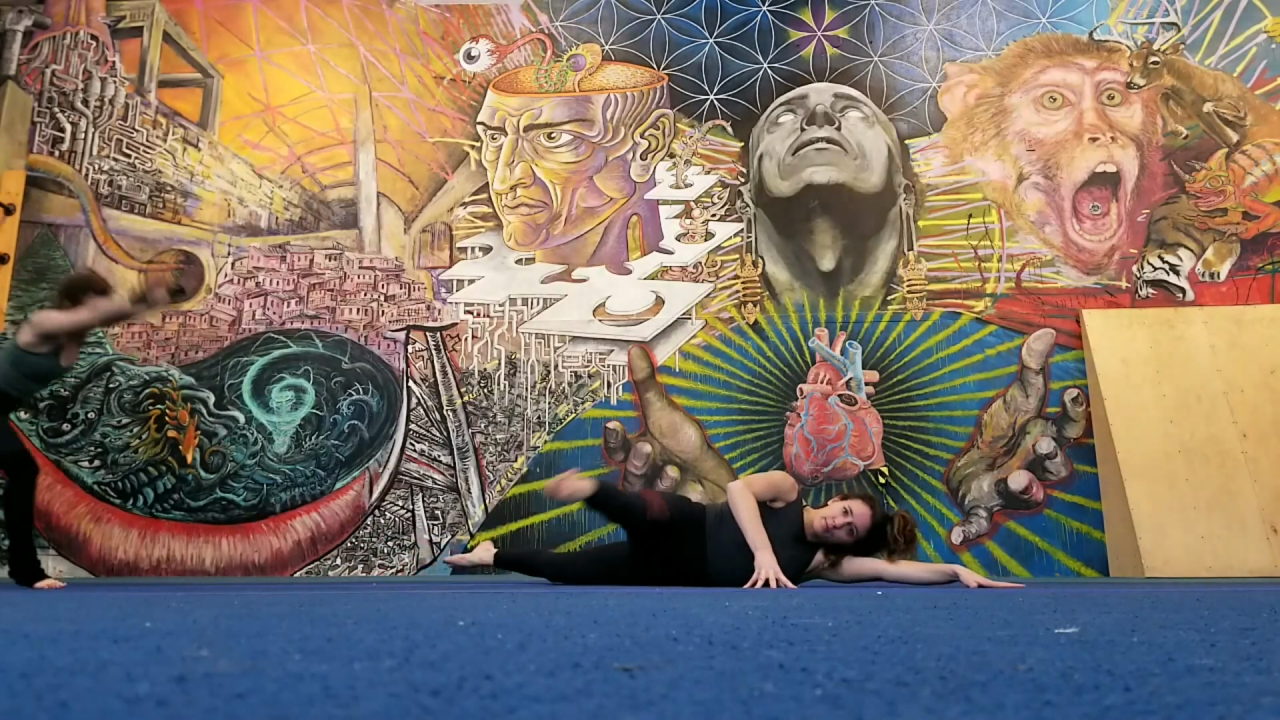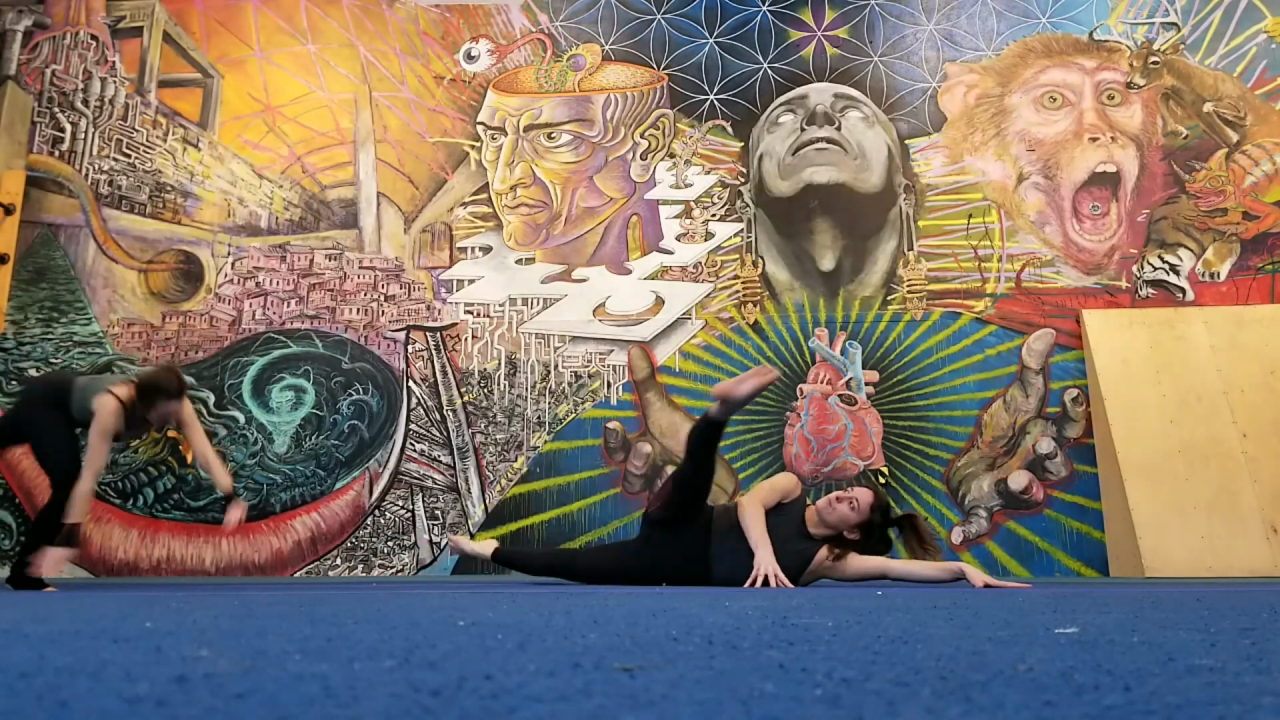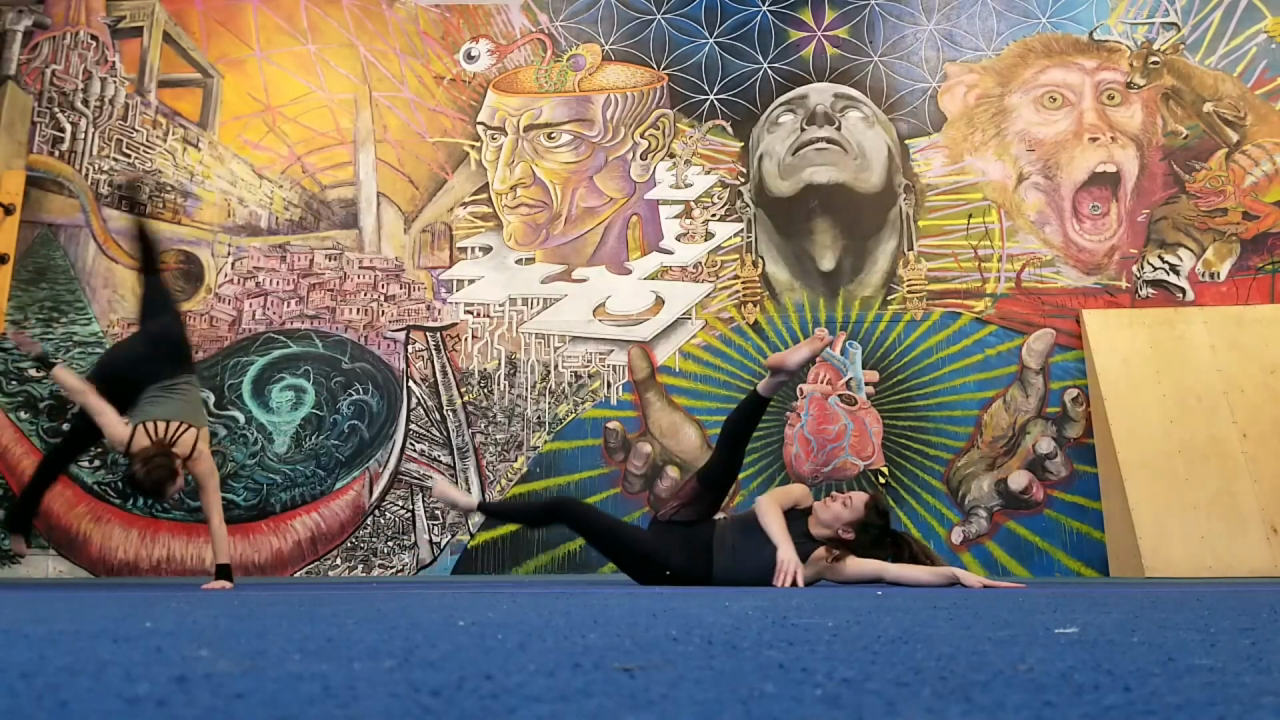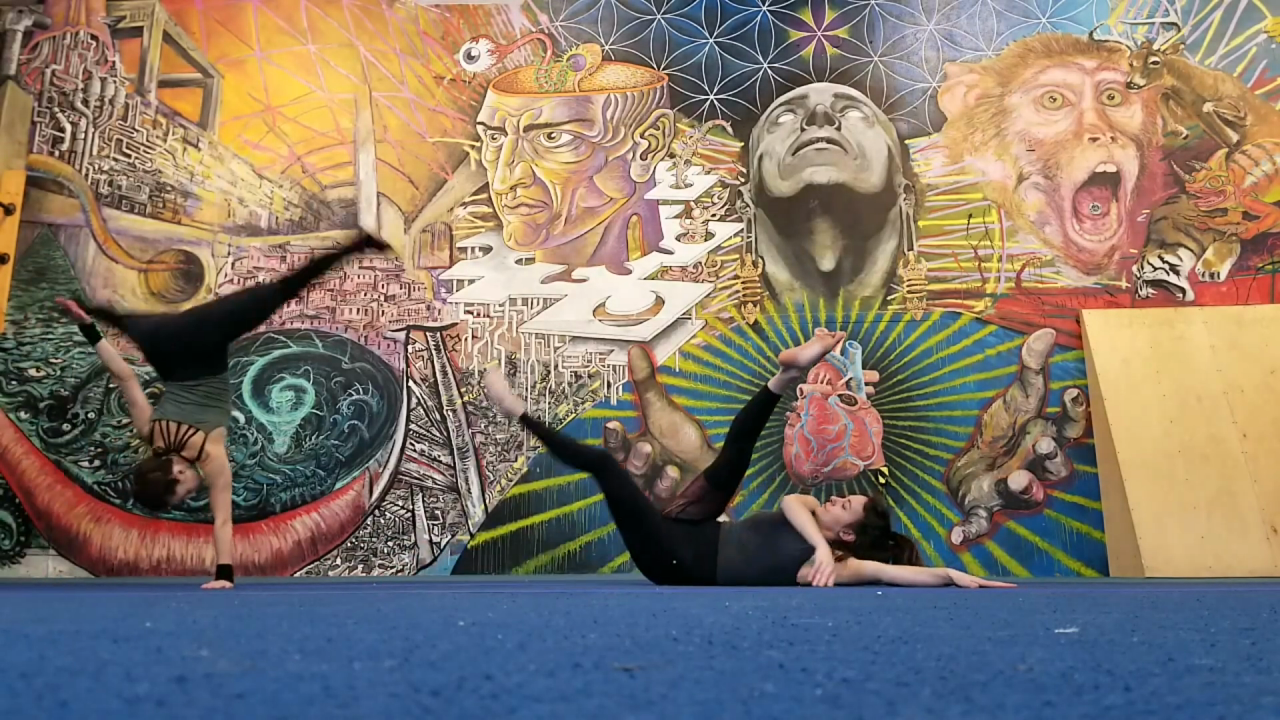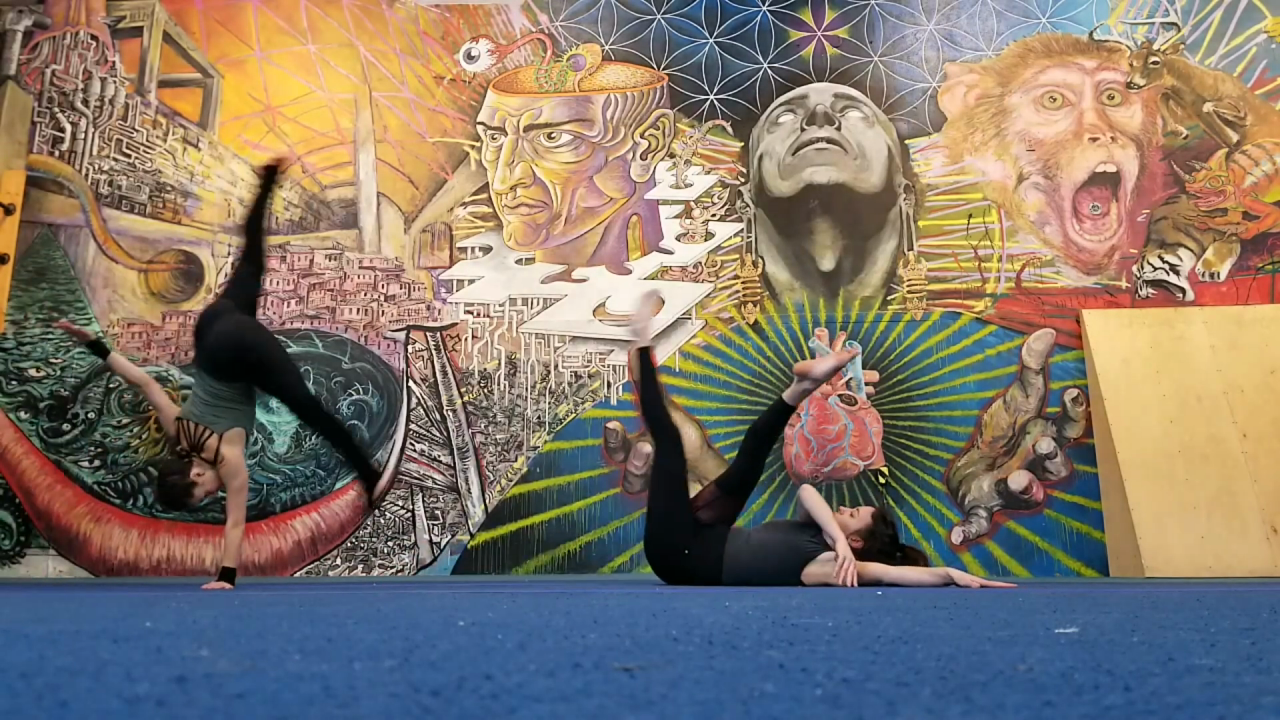
dt=0.2s
person 1, frame 1
left shoulder: (820, 560)
right shoulder: (787, 489)
left elbow: (891, 568)
right elbow: (737, 488)
left wrist: (959, 570)
right wrist: (762, 552)
left hip: (671, 573)
right hip: (675, 531)
left knee: (567, 569)
left ankle: (493, 554)
person 1, frame 2
left shoulder: (825, 558)
right shoulder: (790, 488)
left elbow: (894, 564)
right elbow: (749, 502)
left wrist: (964, 568)
right wrist: (762, 549)
left hip: (675, 571)
right hip: (677, 534)
left knee: (570, 565)
right knee: (700, 461)
left ankle: (492, 550)
person 1, frame 3
left shoulder: (824, 561)
right shoulder: (798, 497)
left elbow: (891, 568)
right elbow: (765, 504)
left wrist: (959, 574)
right wrist: (784, 547)
left hip: (674, 571)
right hip: (680, 537)
left knee: (577, 514)
right knee: (729, 452)
left ankle: (476, 508)
person 1, frame 4
left shoulder: (834, 564)
right shoulder: (807, 506)
left elbow: (893, 571)
right elbow: (791, 503)
left wrist: (952, 575)
right wrist: (822, 548)
left hip: (679, 567)
right hip: (688, 538)
left knee: (606, 466)
right knee: (734, 453)
person 1, frame 5
left shoulder: (830, 564)
right shoulder: (817, 529)
right elbow: (807, 492)
right wrist: (836, 540)
left hip: (685, 562)
right hip: (681, 547)
right knee: (754, 451)
person 2, frame 1
left shoulder: (85, 325)
right shoulder: (45, 323)
left elbow: (121, 310)
right elbow: (89, 315)
left wrist: (161, 290)
right wrist: (139, 298)
person 2, frame 2
left shoulder: (178, 404)
right shoulder: (112, 409)
left elbow: (207, 454)
right elbow: (86, 481)
left wrist: (232, 498)
right wrist: (65, 543)
right hip: (40, 407)
right knee: (67, 492)
right ankle: (25, 575)
person 2, frame 3
left shoulder: (199, 458)
right shoulder: (126, 440)
left elbow: (216, 522)
right elbow: (81, 393)
left wrist: (224, 574)
right wrist: (41, 356)
left hip: (172, 362)
right hip: (121, 367)
right knee: (68, 450)
person 2, frame 4
left shoulder: (211, 460)
right shoulder: (155, 437)
left elbow: (223, 525)
right elbow: (126, 377)
left wrist: (224, 575)
right wrist: (91, 331)
left hip: (202, 327)
right hip: (160, 335)
left knee: (285, 289)
right knee: (131, 325)
left ankle: (359, 245)
person 2, frame 5
left shoulder: (229, 460)
right shoulder: (177, 431)
left elbow: (235, 524)
right elbow: (142, 379)
left wrist: (227, 576)
right wrist: (93, 343)
left hip: (245, 348)
right hip: (217, 333)
left knee: (310, 410)
right knee: (249, 265)
left ankle: (369, 476)
